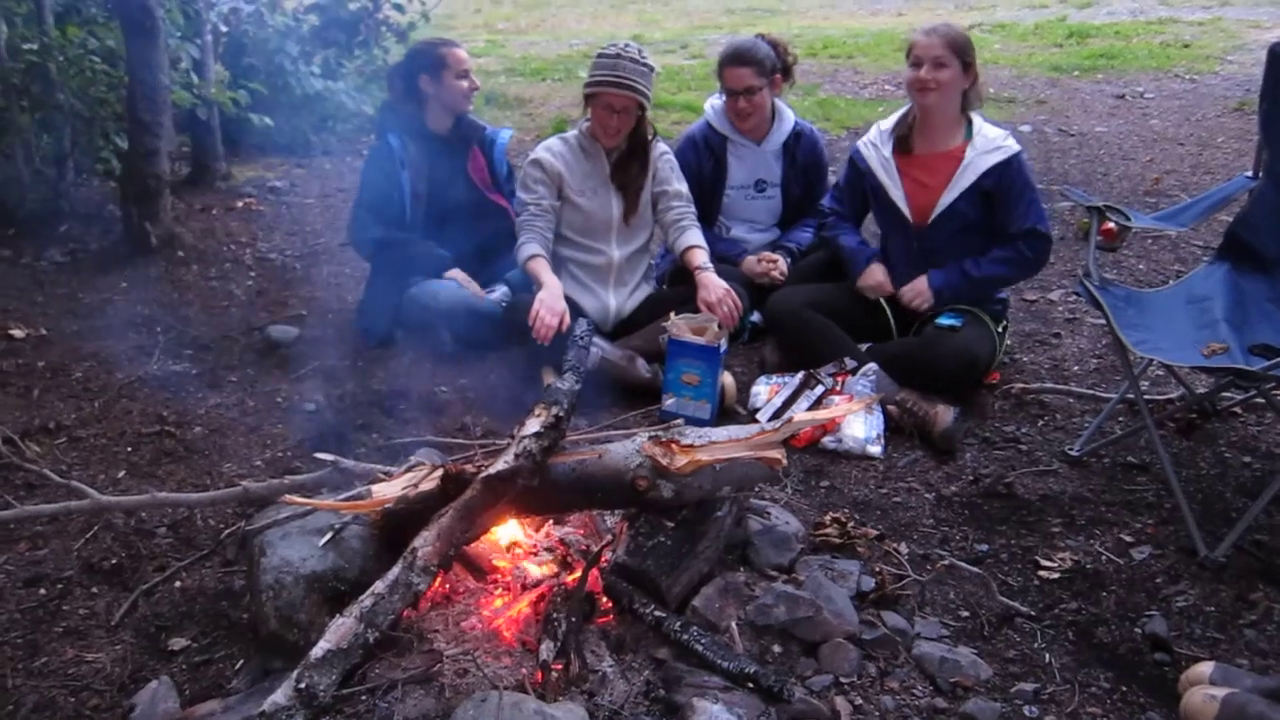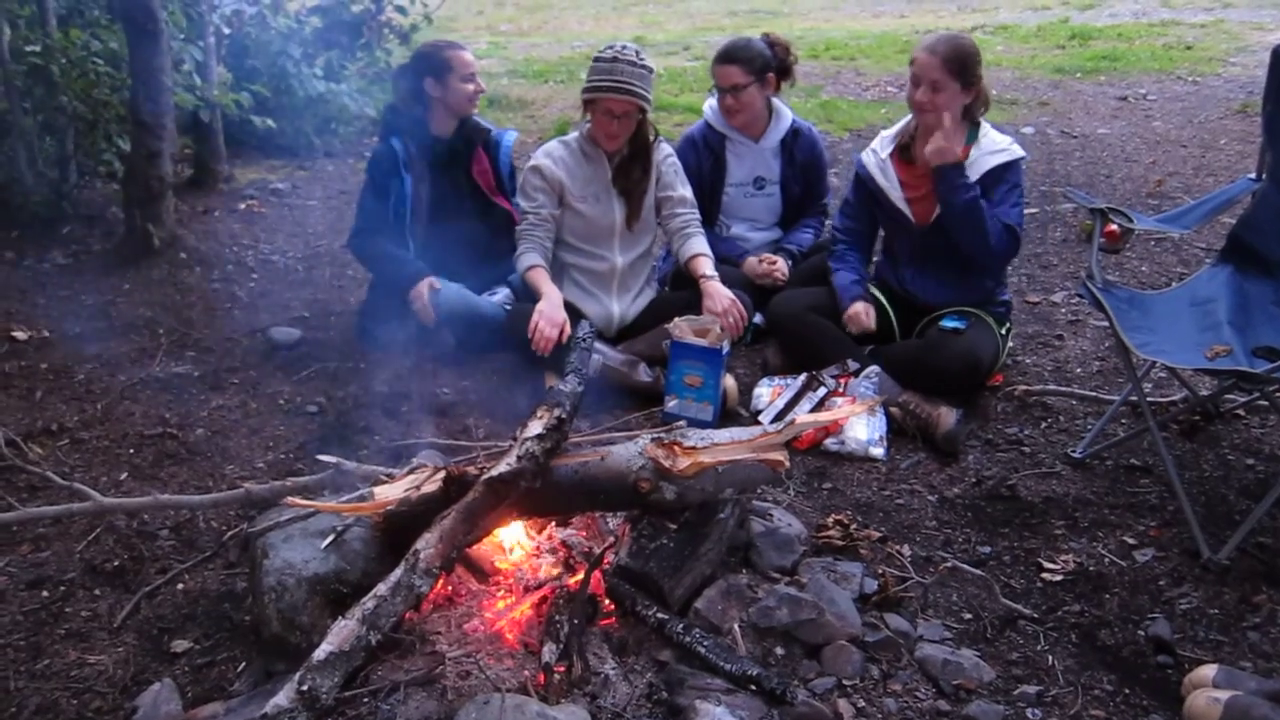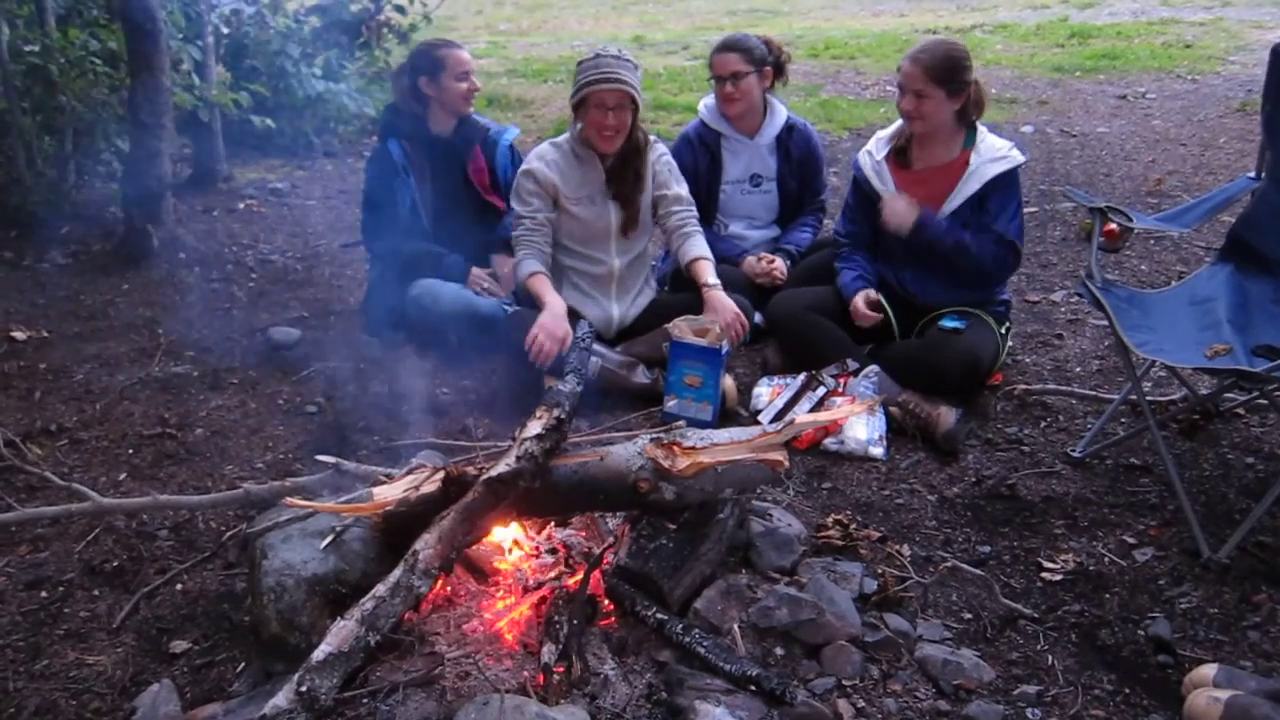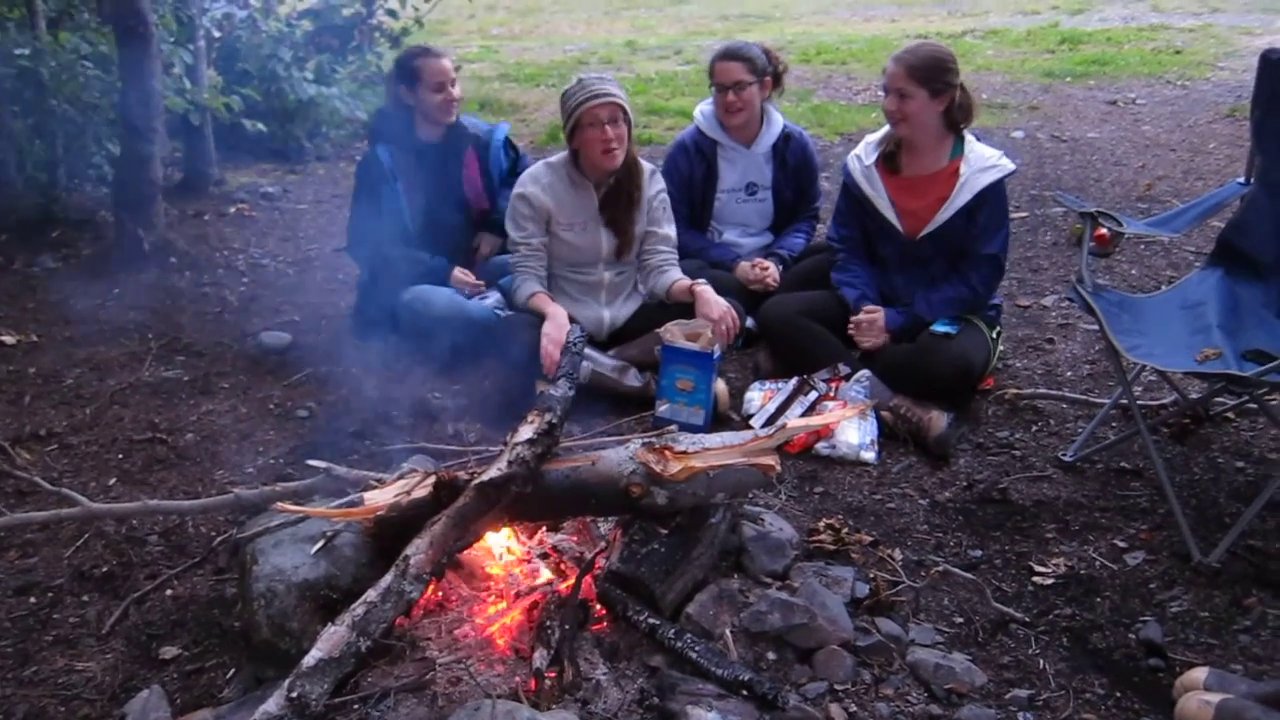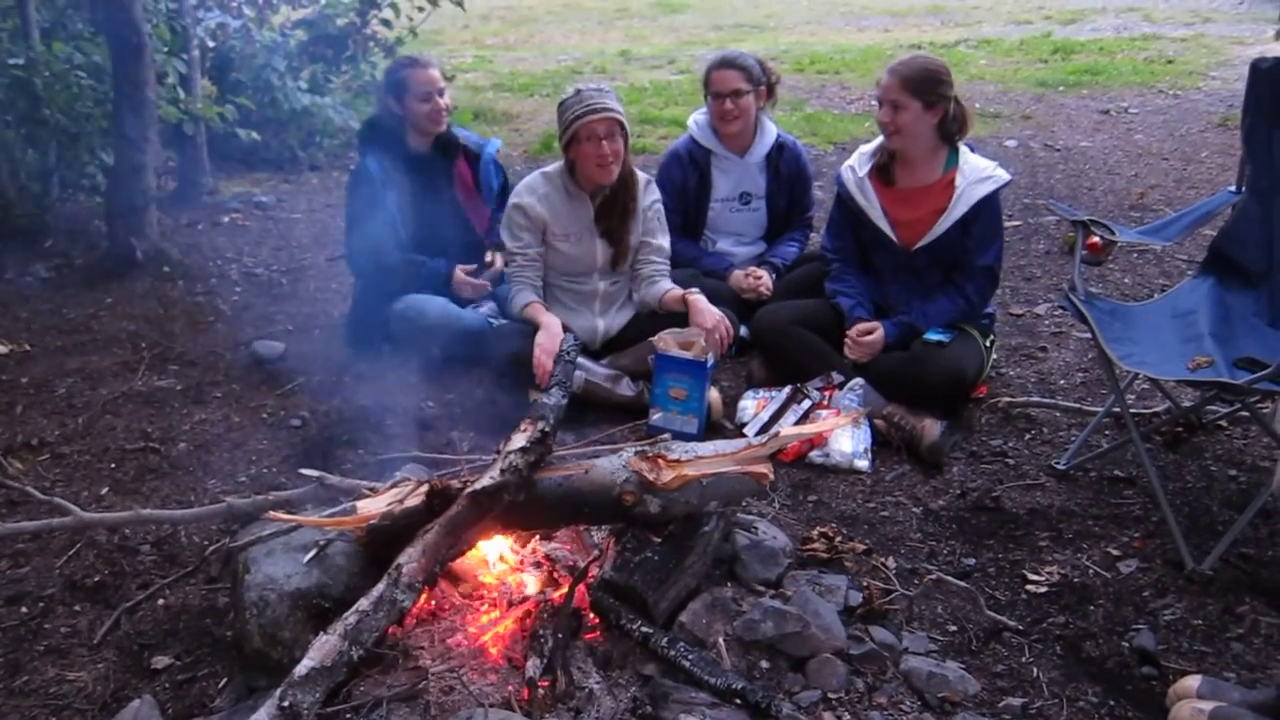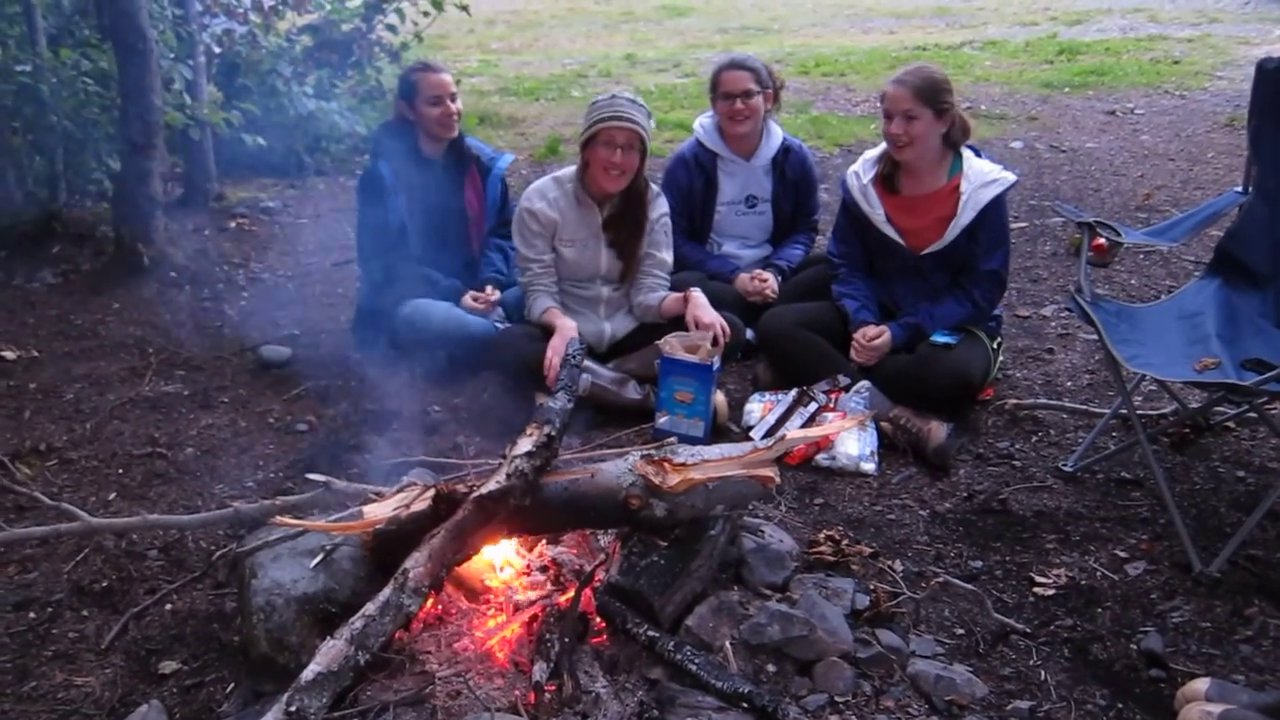
dt=0.4s
person 1, frame 1
left shoulder: (996, 158)
right shoulder: (877, 146)
left elbow: (1031, 247)
right elbow: (836, 215)
left wrist: (943, 283)
right wrist: (861, 261)
left hip: (963, 306)
right hip: (889, 297)
left knee: (958, 358)
right knee: (784, 307)
left ankle: (840, 360)
right ankle: (899, 397)
person 1, frame 2
left shoulder: (997, 161)
right shoulder: (882, 156)
left elbow: (995, 251)
right elbow: (849, 237)
left wrist: (951, 174)
right wrist: (852, 295)
left hip: (967, 309)
right hip: (892, 299)
left knee: (960, 360)
right knee: (786, 310)
left ankle: (838, 364)
right ankle: (902, 399)
person 1, frame 3
left shoulder: (994, 166)
right shoulder: (877, 157)
left elbow: (999, 262)
right elbow: (852, 242)
left wrist: (923, 224)
right wrist: (857, 289)
left hip: (965, 308)
right hip: (890, 299)
left knee: (960, 360)
right knee: (785, 309)
left ankle: (840, 365)
right ankle: (903, 399)
person 1, frame 4
left shoulder: (981, 175)
right shoulder: (866, 162)
left elbow: (980, 276)
right elbow: (847, 250)
left wrist: (900, 321)
right wrist: (864, 307)
left hip: (953, 313)
right hip: (879, 305)
left knee: (954, 365)
right knee: (777, 315)
left ankle: (819, 365)
right ankle: (896, 404)
person 1, frame 5
left shoulder: (975, 186)
right shoulder: (859, 173)
left elbow: (974, 286)
right elbow: (841, 260)
left wrist: (896, 332)
right wrist: (858, 318)
left hip: (947, 322)
right hip: (870, 314)
left knee: (946, 374)
right knee: (769, 323)
left ankle: (824, 380)
right ankle: (887, 411)
person 1, frame 6
left shoulder: (981, 189)
right shoulder: (864, 179)
left elbow: (981, 289)
right elbow: (848, 265)
left wrist: (902, 334)
right wrist: (862, 322)
left hip: (954, 324)
right hip: (877, 315)
left knee: (952, 375)
right knee: (776, 327)
left ankle: (829, 377)
right ankle: (895, 414)
person 2, frame 1
left shoulder: (655, 156)
right shoulder: (551, 157)
left elbow: (681, 221)
right elbow: (532, 236)
left wrist: (704, 271)
right wrist: (550, 286)
left hip: (636, 305)
right hip: (574, 309)
left knee: (730, 299)
right knee: (523, 313)
right ankle: (650, 371)
person 2, frame 2
left shoulder: (658, 156)
right shoulder: (551, 162)
left elbow: (685, 226)
right elbow: (532, 245)
left wrist: (709, 280)
right wrist: (550, 297)
left hip: (639, 309)
right hip: (575, 313)
left knee: (735, 307)
right knee: (522, 322)
right ankle: (649, 375)
person 2, frame 3
left shoulder: (652, 155)
right shoulder: (544, 165)
left elbow: (684, 226)
right elbow: (530, 250)
left wrist: (712, 289)
right wrist: (552, 305)
left hip: (639, 309)
right hip: (574, 313)
left knee: (734, 312)
right knee: (521, 329)
left ankle: (595, 366)
right ankle: (650, 378)
person 2, frame 4
left shoulder: (647, 179)
right shoulder: (536, 186)
left elbow: (660, 267)
right elbow: (527, 275)
left wrist: (698, 289)
right wrist: (553, 312)
left hip: (629, 318)
right hip: (566, 321)
left knee: (726, 316)
right knee: (513, 333)
person 2, frame 5
left shoulder: (643, 190)
right shoulder: (532, 196)
left elbow: (651, 278)
right elbow: (522, 284)
left wrist: (691, 298)
right wrist: (547, 322)
left hip: (622, 328)
right hip: (561, 332)
left knee: (719, 326)
right knee: (507, 342)
left ankle: (577, 378)
right ankle: (635, 390)
person 2, frame 6
left shoulder: (652, 202)
right shoulder: (542, 200)
left elbow: (648, 295)
right elbow: (539, 291)
left wrist: (691, 298)
right wrist: (563, 324)
left hip: (628, 335)
right hip: (567, 333)
left knee: (727, 332)
right knee: (511, 344)
left ankle: (585, 381)
right ankle: (648, 395)
person 3, frame 1
left shoulder: (482, 139)
right shoulder: (391, 152)
left elbow: (511, 204)
right elbow: (367, 233)
right wrist: (440, 266)
left hip: (492, 267)
right hip: (427, 277)
right knee: (432, 300)
person 3, frame 2
left shoulder: (488, 142)
right shoulder: (394, 155)
left elbow: (517, 208)
right elbow: (366, 236)
right wrist: (411, 276)
left hip: (494, 270)
right hip: (437, 280)
right knee: (443, 304)
person 3, frame 3
left shoulder: (490, 140)
right shoulder: (393, 155)
right elbow: (383, 238)
left wrist: (504, 248)
right wrist: (456, 269)
left hip: (490, 267)
right hip: (426, 276)
right knee: (430, 300)
person 3, frame 4
left shoulder: (480, 139)
right shoulder: (381, 162)
right elbow: (365, 245)
left wrist: (497, 225)
right wrist: (439, 272)
left hip: (477, 268)
right hip: (413, 281)
right knee: (422, 306)
person 3, frame 5
left shoulder: (470, 151)
right shoulder: (372, 173)
left elbow: (508, 208)
right elbow: (364, 257)
left wrist: (500, 247)
right wrist: (440, 274)
left hip: (474, 277)
right hip: (409, 291)
right knee: (414, 315)
person 3, frame 6
left shoulder: (482, 162)
right shoulder: (382, 176)
left elbow: (504, 231)
right elbow: (378, 261)
left wrist: (493, 280)
right wrist: (451, 294)
left hip: (478, 289)
right hip: (414, 297)
right knee: (419, 320)
person 4, frame 1
left shoulder: (805, 140)
right shoulder: (697, 142)
left elbow: (813, 213)
left wrist: (785, 256)
right wrist: (740, 261)
left hip: (775, 261)
right hip: (716, 262)
right knee: (683, 272)
left ankle: (758, 313)
person 4, frame 2
left shoulder: (803, 139)
right shoulder: (697, 141)
left elbow: (814, 213)
left wrist: (786, 257)
right wrist: (741, 261)
left hip: (778, 260)
right hip: (720, 263)
right knee: (686, 274)
left ankle: (761, 315)
person 4, frame 3
left shoulder: (799, 136)
right shoulder: (693, 141)
left elbow: (812, 210)
left wrist: (785, 257)
right wrist: (739, 260)
left hip: (777, 258)
right hip: (718, 261)
right knee: (686, 274)
left ankle: (759, 314)
person 4, frame 4
left shoulder: (795, 143)
right shoulder: (688, 148)
left elbow: (806, 217)
right elbow: (677, 228)
left wrist: (777, 262)
right wrist: (733, 265)
left hip: (772, 262)
right hip: (715, 265)
right knee: (685, 275)
left ankle: (752, 315)
person 4, frame 5
left shoulder: (789, 153)
right shoulder: (681, 157)
left elbow: (799, 226)
right elbow: (669, 236)
left wrist: (770, 270)
right wrist: (726, 274)
left hip: (765, 271)
right hip: (708, 274)
right knee: (677, 284)
left ankle: (744, 324)
person 4, frame 6
left shoulder: (794, 156)
right shoulder: (688, 160)
left elbow: (804, 229)
right elbow: (675, 239)
left wrist: (776, 272)
right wrist: (733, 276)
left hip: (772, 274)
right hip: (715, 277)
right knee: (682, 286)
left ankle: (749, 327)
